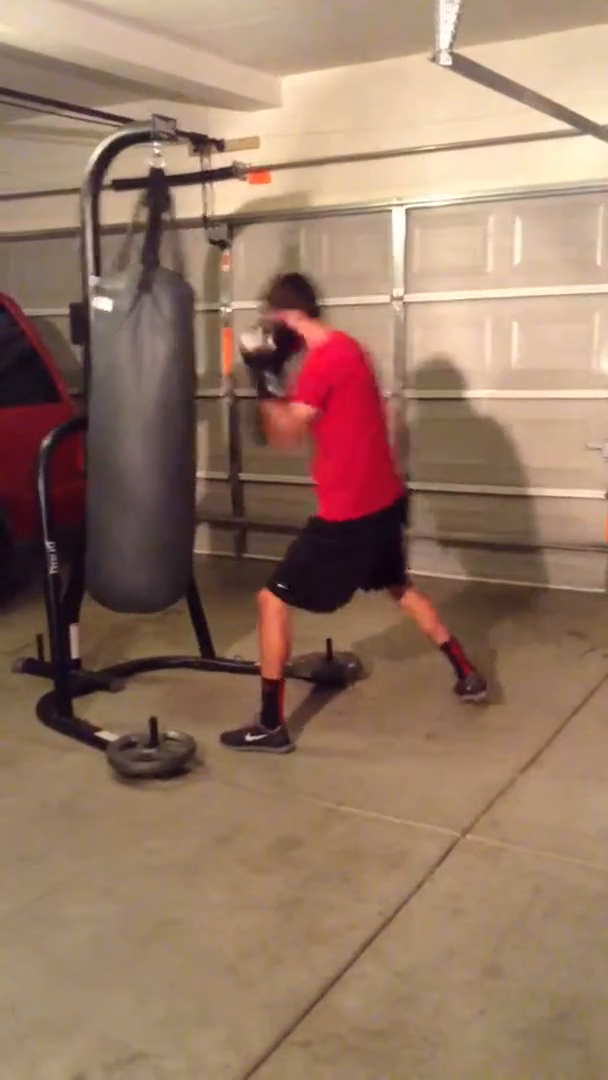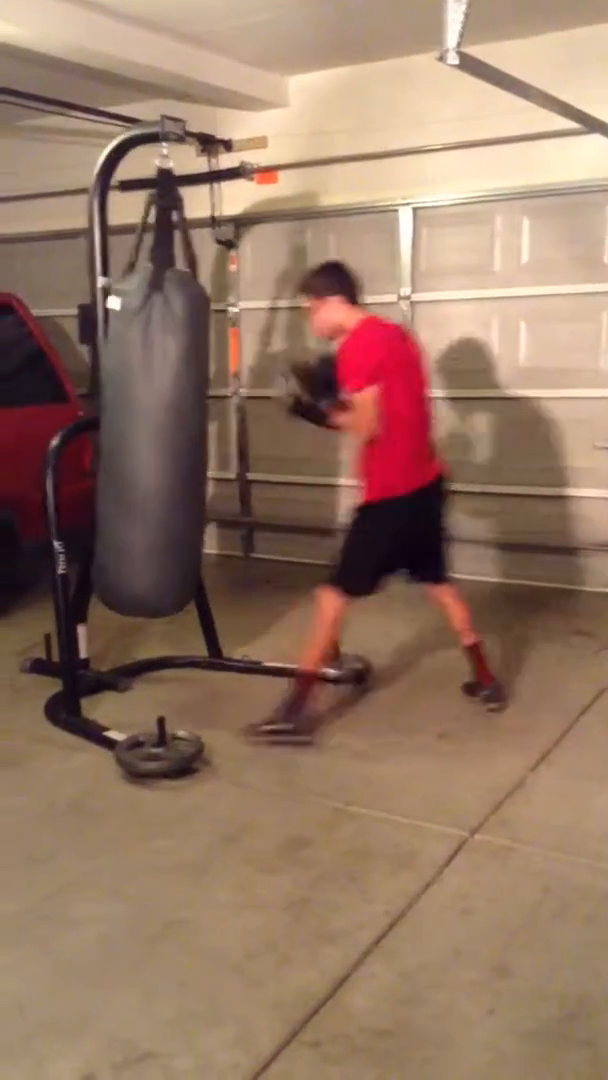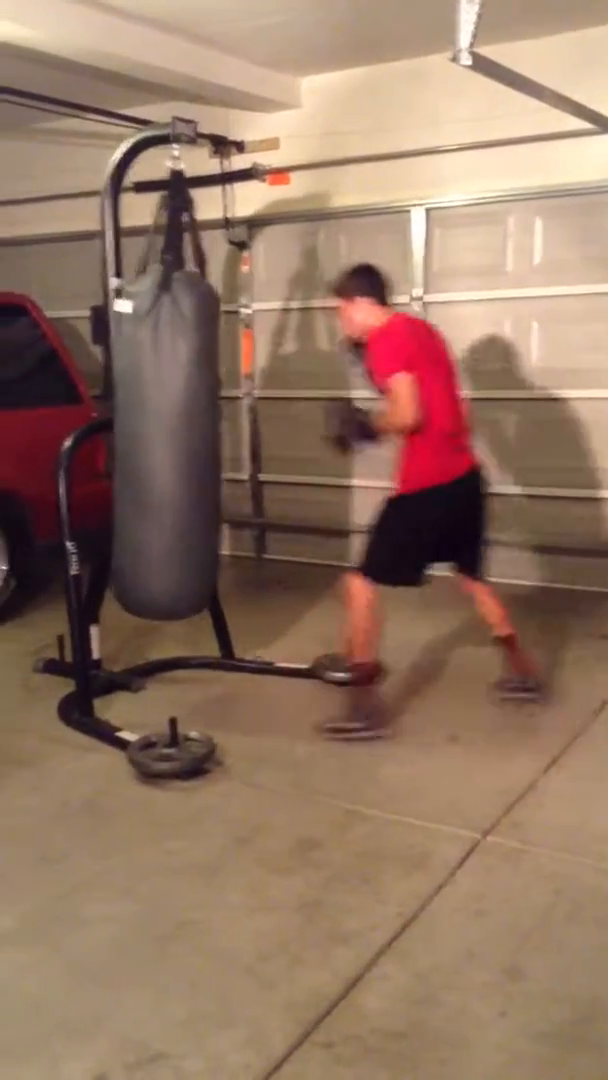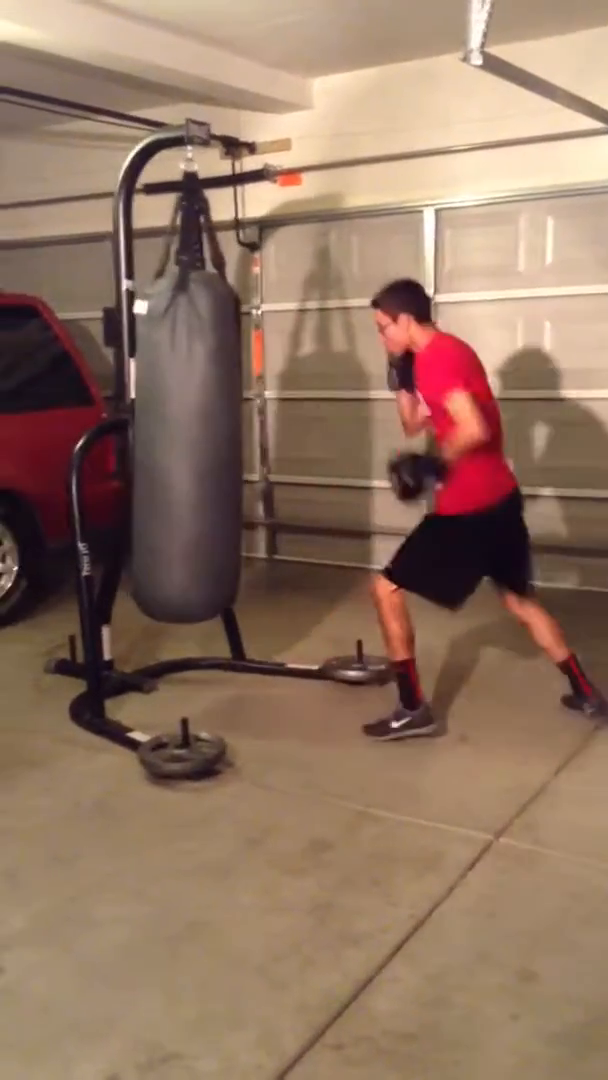
dt=0.1s
person 1, frame 1
left shoulder: (324, 361)
right shoulder: (345, 349)
left elbow: (285, 434)
left wrist: (265, 376)
right wrist: (274, 391)
left hip: (350, 512)
right hip: (386, 498)
left knee: (273, 601)
right knee: (399, 586)
left ankle: (271, 725)
right ankle: (468, 675)
person 1, frame 2
left shoulder: (358, 345)
right shoulder: (395, 334)
left elbow: (368, 428)
left wrist: (322, 412)
right wrist: (345, 401)
left hip: (391, 493)
right hip: (426, 482)
left knee: (334, 598)
right knee: (436, 583)
left ankle: (294, 712)
right ankle: (486, 681)
person 1, frame 3
left shoulder: (387, 341)
right shoulder: (420, 329)
left elbow: (408, 416)
left wrist: (367, 426)
left hip: (425, 486)
right hip: (463, 475)
left knee: (361, 586)
right knee: (471, 577)
left ankle: (365, 707)
right ankle: (522, 673)
person 1, frame 4
left shoulder: (436, 358)
right shoulder: (450, 352)
left elbow: (475, 432)
right elbow: (413, 424)
left wrist: (433, 463)
right wrist: (402, 379)
left hip: (465, 509)
right hip: (501, 499)
left knee: (387, 589)
right knee: (517, 598)
left ankle: (413, 708)
